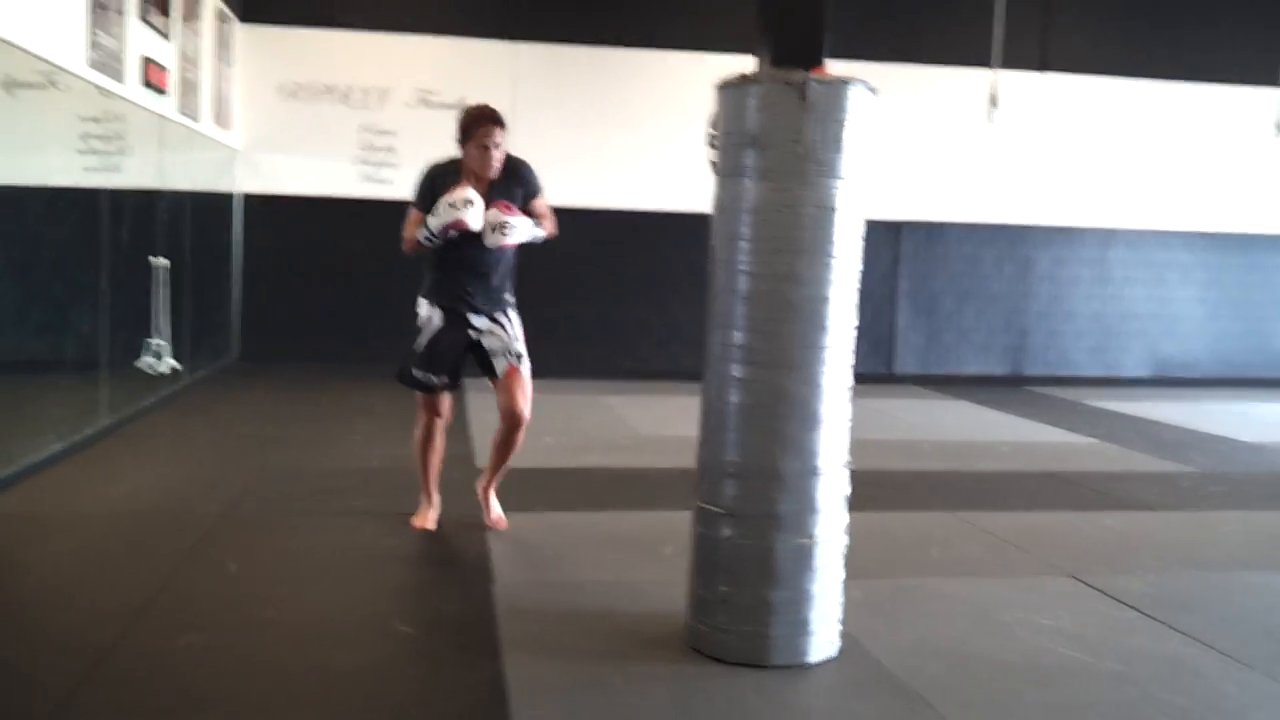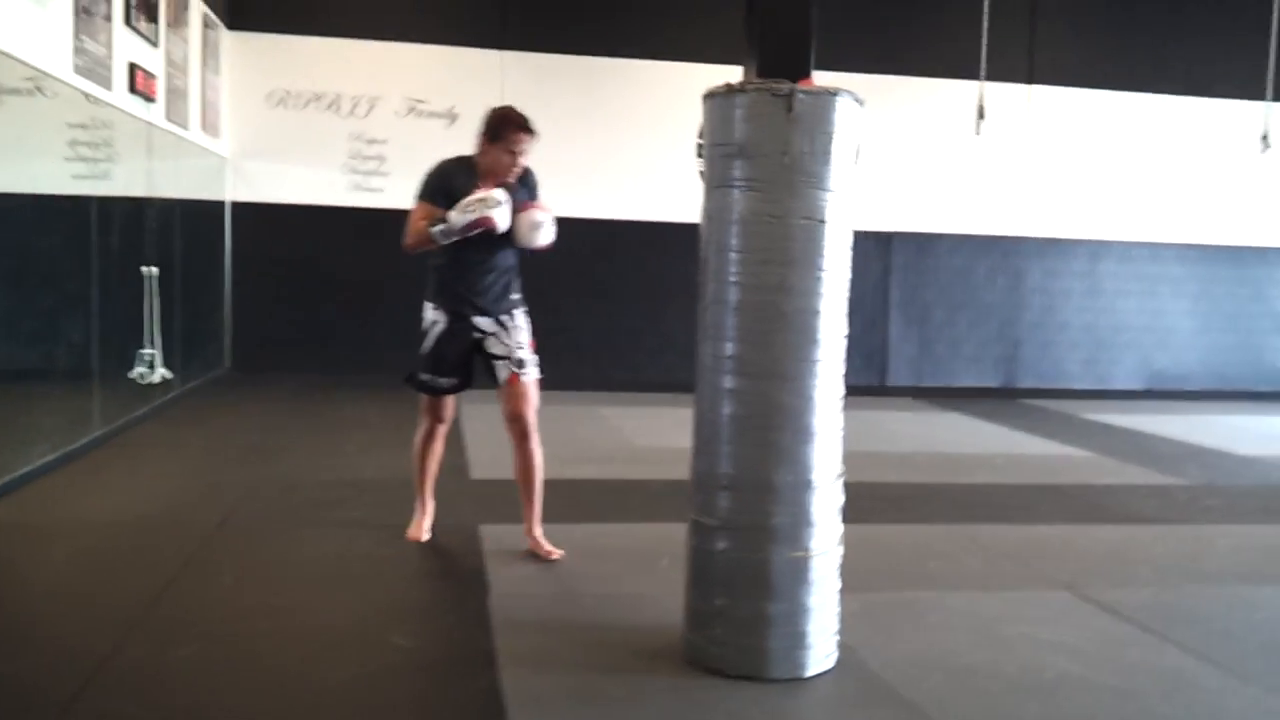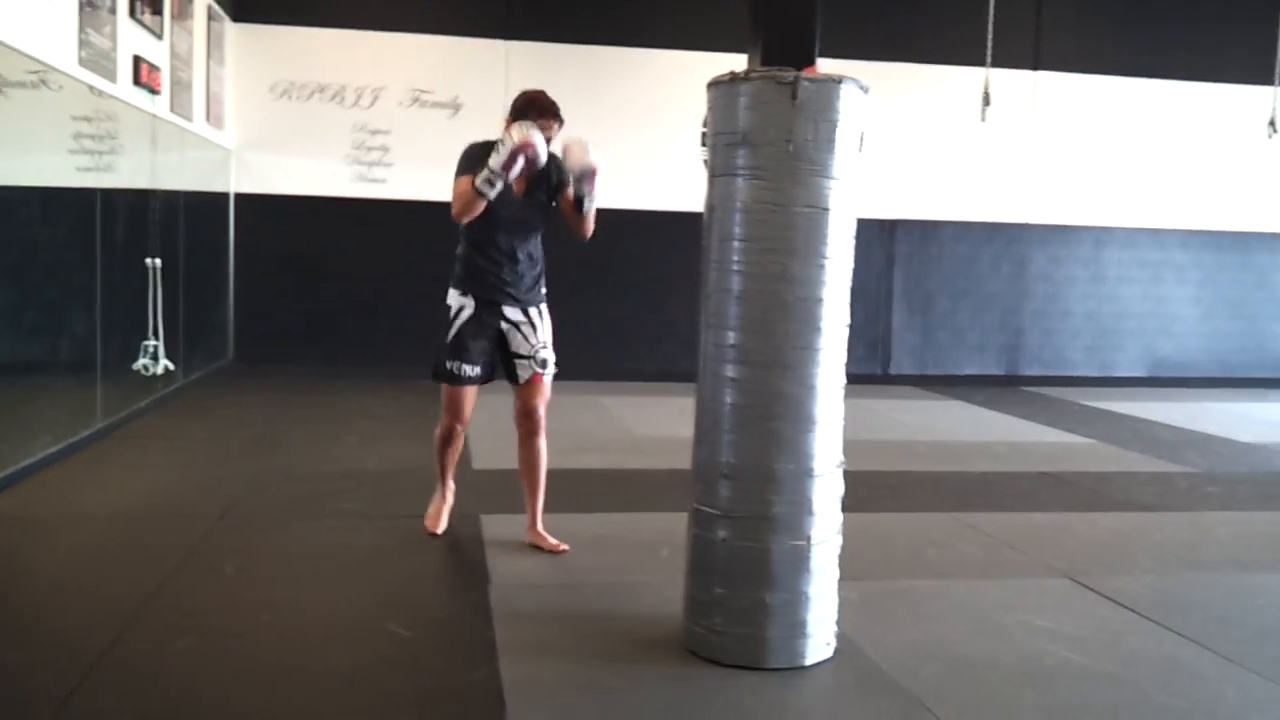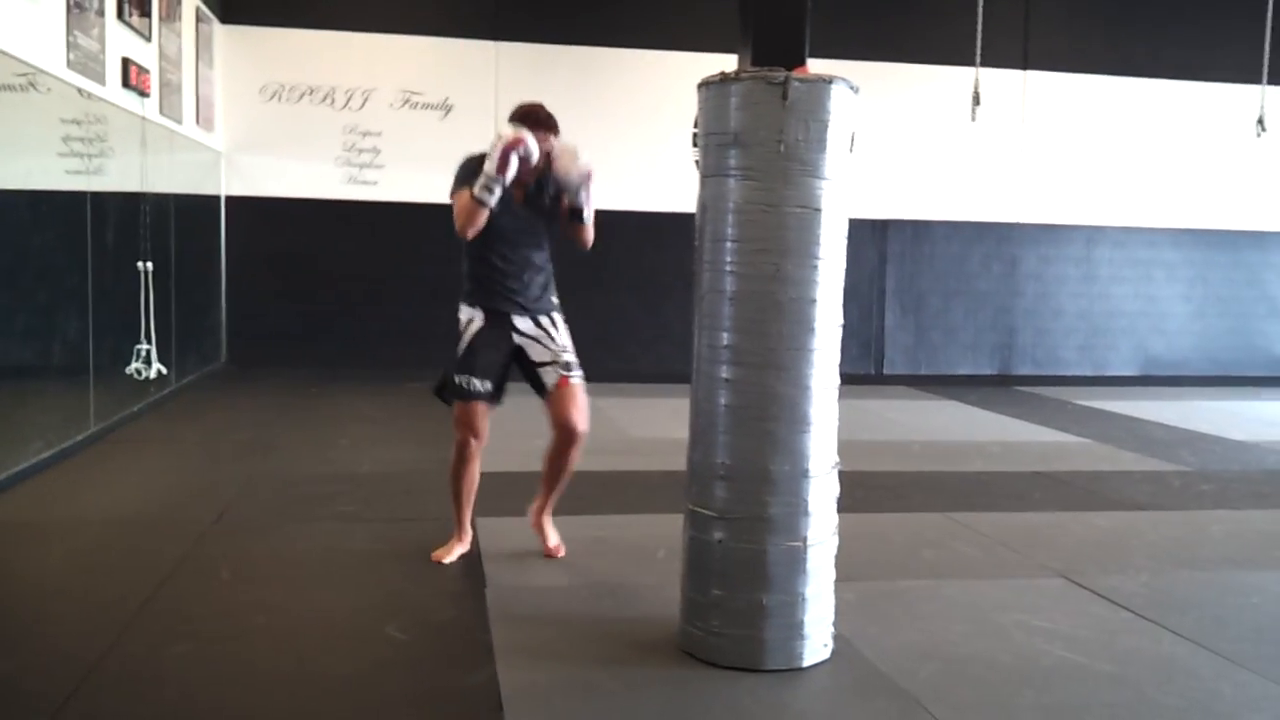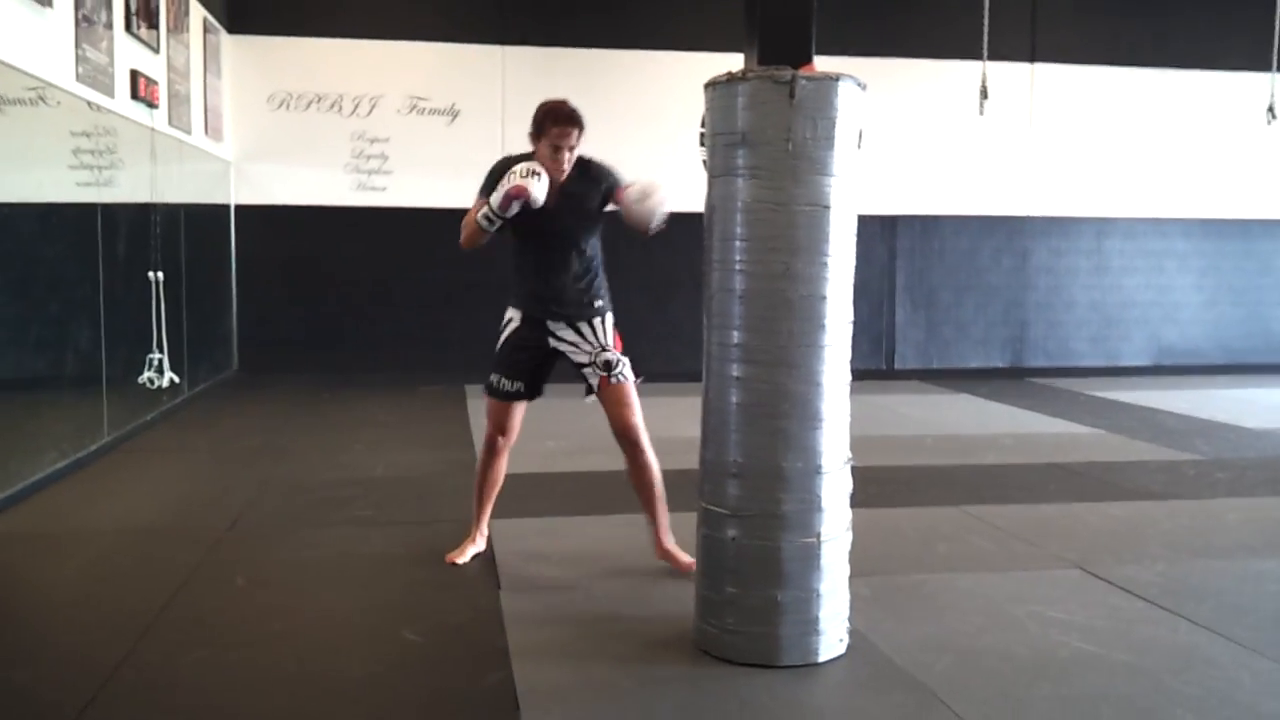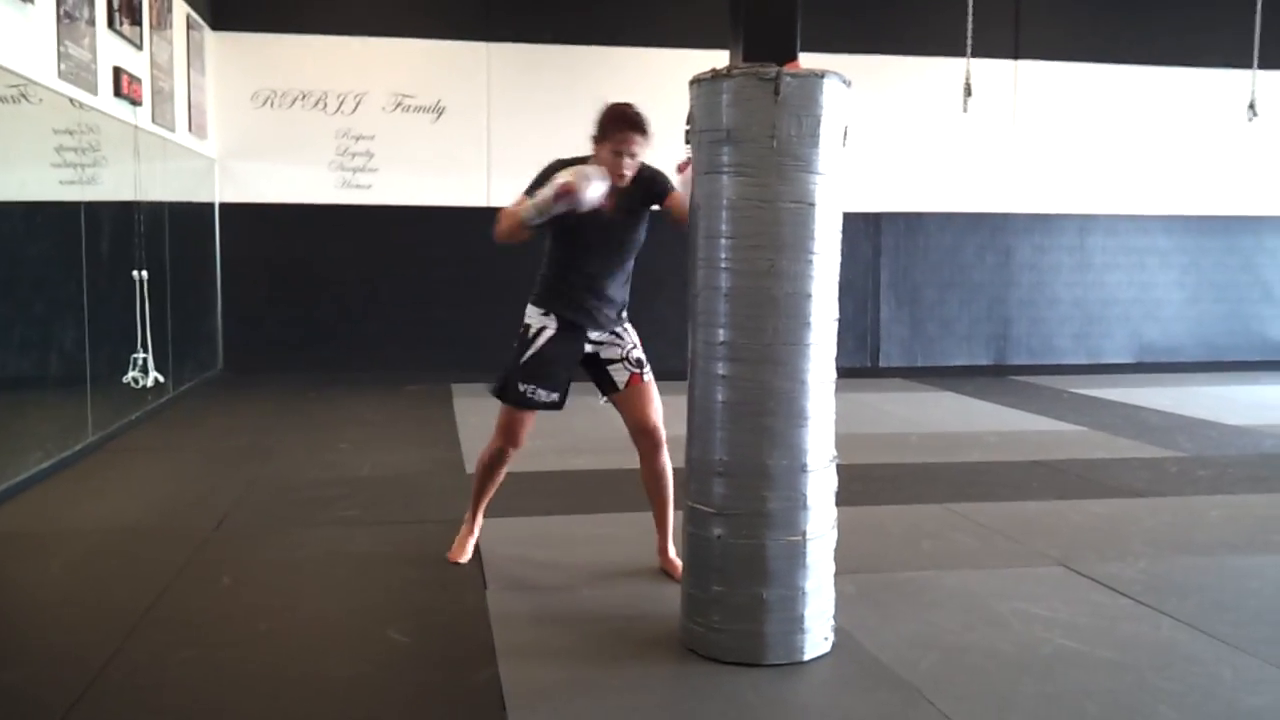
dt=0.2s
person 1, frame 1
left shoulder: (519, 175)
right shoulder: (438, 178)
left elbow: (549, 225)
right elbow: (409, 243)
left wrist: (522, 231)
right wrist: (439, 226)
left hip: (496, 307)
right hip: (443, 308)
left knee: (517, 411)
right knee: (433, 414)
left ankle: (487, 486)
right ankle: (430, 499)
person 1, frame 2
left shoulder: (524, 181)
right shoulder: (447, 174)
right elbow: (412, 240)
right wrist: (459, 223)
left hip: (504, 310)
right hip: (449, 310)
left knee: (524, 420)
right knee: (436, 418)
left ankle: (534, 531)
right ankle: (425, 507)
person 1, frame 3
left shoulder: (551, 166)
right shoulder: (479, 154)
left elbow: (583, 230)
right elbow: (461, 213)
left wrist: (586, 181)
right wrist: (505, 161)
left hip: (527, 304)
right hip: (474, 301)
left knee: (533, 417)
right knee: (455, 416)
left ankle: (534, 524)
right ankle: (444, 491)
person 1, frame 4
left shoulder: (552, 175)
right shoulder: (478, 166)
left elbow: (585, 240)
right elbow: (465, 228)
left wrist: (581, 190)
right wrist: (496, 174)
left hip: (539, 314)
right hip: (484, 315)
left knee: (572, 426)
right knee: (469, 434)
left ankle: (541, 511)
right ankle: (461, 534)
person 1, frame 5
left shoulder: (594, 174)
right shoulder: (509, 171)
left elbow: (643, 222)
right elbow: (468, 240)
left wrist: (646, 214)
right wrist: (501, 202)
left hip: (587, 316)
right hip: (529, 316)
left knee: (631, 431)
right knee: (498, 432)
left ankle: (664, 540)
right ankle: (478, 533)
person 1, frame 6
left shoulder: (646, 182)
right shoulder: (564, 173)
right elbow: (504, 233)
right wrist: (549, 199)
left hip: (611, 323)
right hip: (555, 320)
left knee: (652, 433)
right knee: (508, 436)
left ankle: (666, 549)
right ankle: (470, 528)
